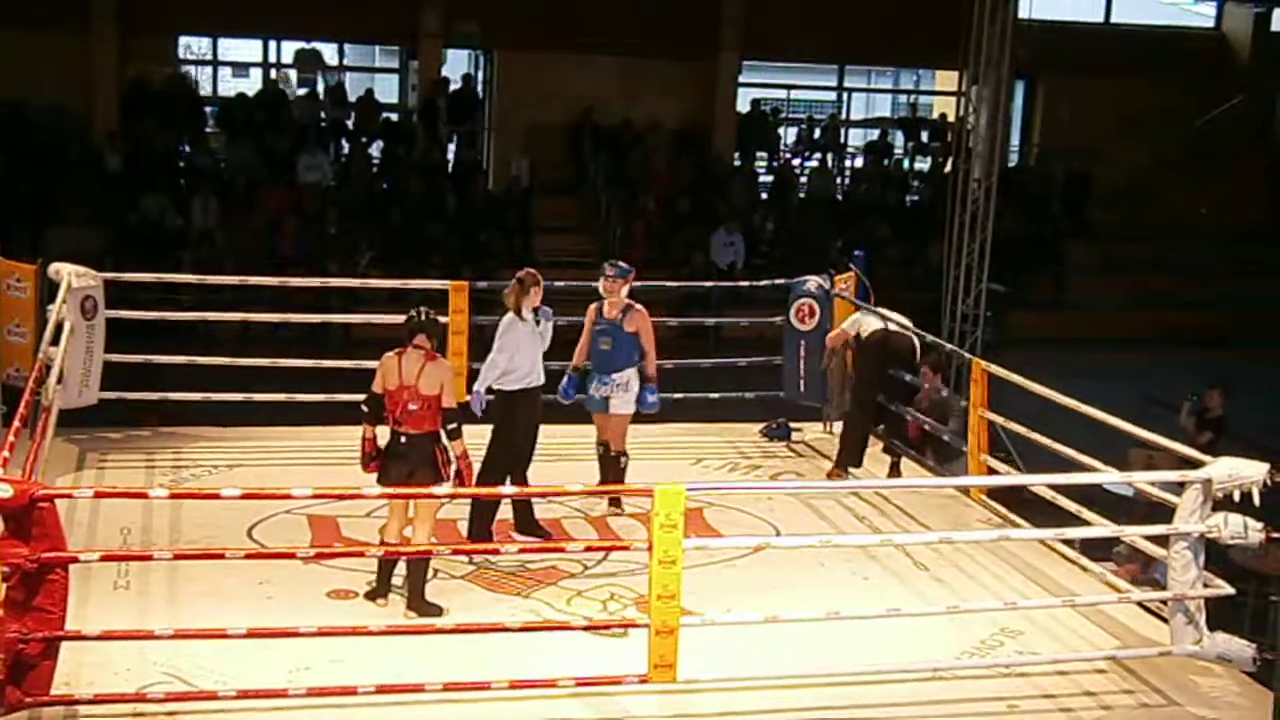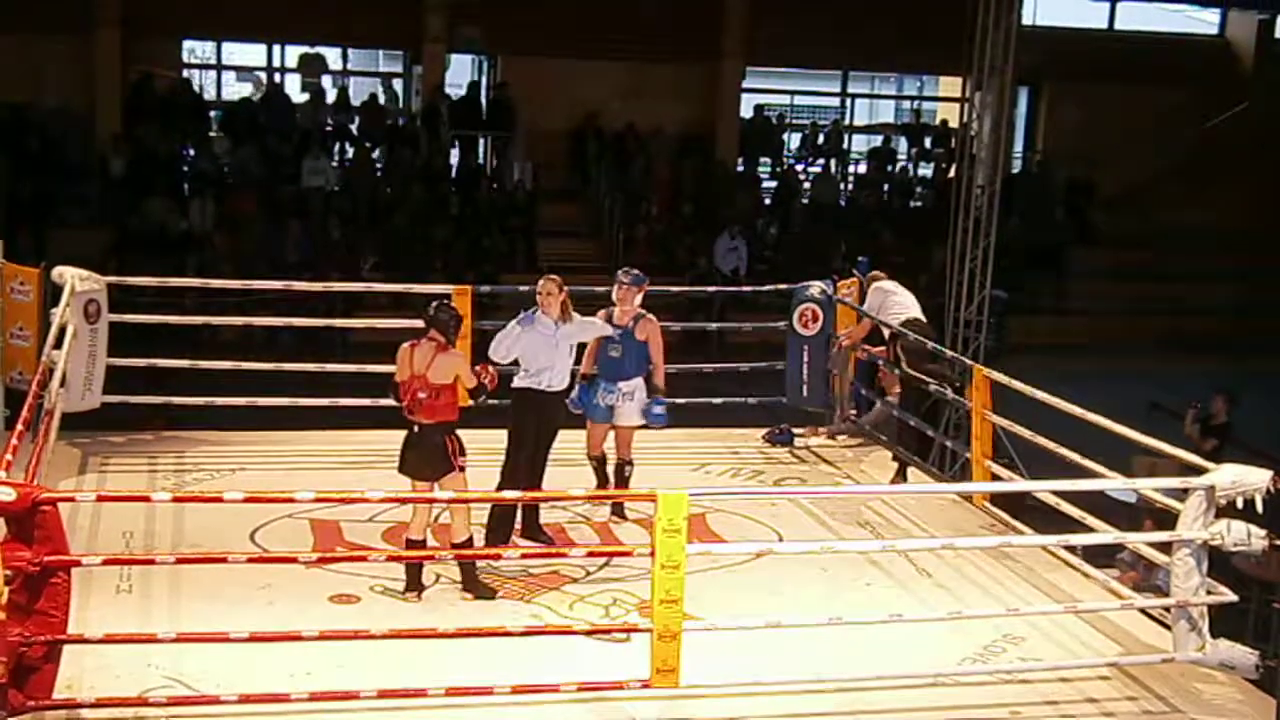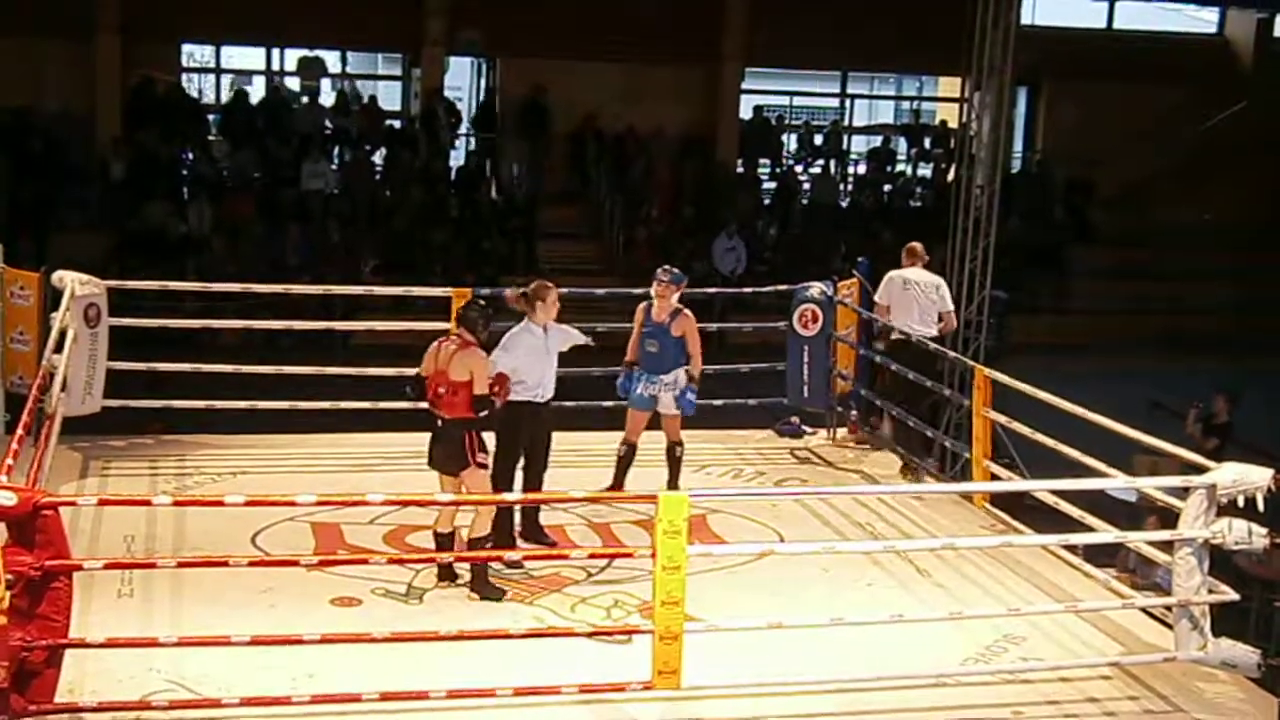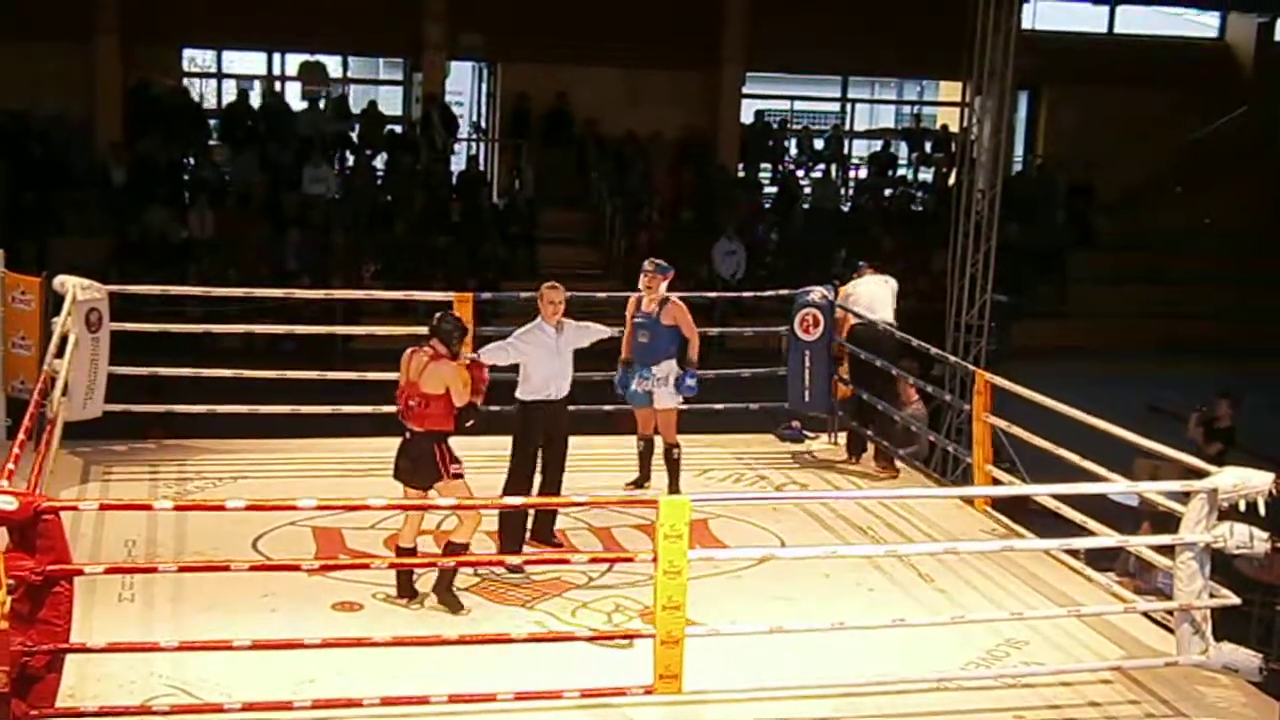
dt=1s
person 1, frame 1
left shoulder: (388, 361)
right shoulder: (442, 369)
left elbow: (372, 406)
right elbow: (450, 419)
left wrist: (369, 442)
right wrist: (462, 459)
left hip: (396, 449)
right hip: (426, 451)
left knee: (395, 519)
right knee: (423, 526)
left ankle: (381, 588)
right ankle: (415, 600)
person 1, frame 2
left shoulder: (405, 351)
right shoulder: (454, 358)
left elbow: (398, 393)
right elbow: (477, 392)
right wrist: (487, 378)
left hip: (415, 439)
right hip: (441, 441)
left knee: (420, 513)
right knee: (460, 514)
left ankle: (412, 585)
right ankle: (470, 582)
person 1, frame 3
left shoulder: (436, 348)
right shoulder: (476, 357)
left elbow: (419, 389)
right elbow: (482, 408)
right wrist: (499, 394)
left hip: (441, 433)
right hip: (464, 437)
left knee: (449, 505)
right knee: (485, 508)
left ankle: (444, 571)
right ankle: (479, 582)
person 1, frame 4
left shoulder: (409, 357)
right shoulder: (448, 369)
right elbow: (466, 417)
right wrist: (478, 388)
left hip: (409, 446)
right hip: (433, 451)
left knee: (412, 519)
right knee: (471, 517)
left ankle: (404, 589)
right ankle: (443, 587)
person 2, frame 1
left shoulder: (529, 321)
right shoulder: (512, 323)
left elbow: (541, 345)
right elbow: (496, 360)
left wrist: (547, 322)
right wrist: (479, 388)
left hip: (530, 397)
right hip: (512, 398)
left knee: (521, 464)
right knee: (496, 466)
left ankle: (525, 520)
right ankle: (479, 533)
person 2, frame 2
left shoulder: (573, 324)
right shoulder: (528, 325)
left elbow: (595, 326)
right elbow: (498, 354)
left wrist: (614, 331)
right wrist: (518, 326)
left hip: (555, 399)
right hip: (528, 397)
left knee: (537, 464)
right knee: (515, 467)
left ankle: (531, 525)
right ankle: (496, 536)
person 2, frame 3
left shoulder: (553, 332)
right shoulder: (517, 338)
left elbow: (567, 334)
right elbow: (495, 366)
left wrist: (582, 339)
left hip: (541, 409)
right hip: (516, 411)
left knee: (536, 471)
right knee: (504, 477)
left ankle: (531, 527)
right ankle: (502, 544)
person 2, frame 4
left shoulder: (569, 330)
right shoulder: (528, 336)
left elbow: (586, 331)
right elbow: (501, 350)
left wrist: (606, 331)
right wrist: (479, 357)
left hip: (558, 408)
right hip: (532, 409)
left knee: (554, 473)
right knee: (520, 479)
left ankle: (542, 529)
right ankle: (509, 547)
person 3, frame 1
left shoulder: (636, 314)
right shoulder: (594, 309)
left elbow: (649, 351)
right elbow: (585, 343)
left wrist: (651, 383)
right wrist: (573, 373)
left hip: (623, 380)
right hip: (598, 378)
left knee: (617, 441)
right knee: (602, 435)
left ankle: (615, 496)
right ankle: (605, 482)
person 3, frame 2
left shoulder: (647, 323)
right shoulder: (604, 316)
left elbow: (658, 363)
right elbow: (592, 351)
left wrist: (658, 397)
right wrist: (582, 383)
left hip: (629, 389)
right hip: (602, 386)
left knee: (623, 449)
right knee: (593, 446)
left ankle: (618, 504)
right ankle: (603, 484)
person 3, frame 3
left shoulder: (684, 318)
right shoulder: (643, 310)
left elbow: (695, 355)
left wrist: (692, 386)
right wrist: (627, 370)
left hip: (671, 380)
right hip: (644, 378)
left knee: (672, 435)
right knee: (631, 433)
left ankle: (673, 484)
right ankle: (617, 483)
person 3, frame 4
left shoulder: (673, 306)
right shoulder: (634, 303)
left elbow: (693, 337)
left wrist: (690, 370)
right wrist: (624, 366)
left hip: (664, 372)
right hip: (640, 371)
left knee: (667, 433)
right knee: (644, 429)
left ankle: (674, 485)
right ankle: (644, 476)
person 4, frame 1
left shoulder: (867, 313)
right shoulder: (906, 323)
left elbow: (832, 340)
right elbow: (916, 354)
left hip: (876, 342)
right hip: (907, 345)
left knee: (860, 406)
left ankle: (842, 465)
right ankle: (895, 464)
person 4, frame 2
left shoulder: (878, 287)
right shoulder: (905, 293)
left elbow: (865, 326)
left wrist: (850, 341)
right wrist: (874, 351)
left hip: (908, 333)
right hip: (925, 335)
left knee: (912, 369)
right knee: (911, 407)
right ankle: (902, 469)
person 4, frame 3
left shoulder: (893, 277)
right shoulder: (938, 282)
left elbow: (880, 314)
right elbow: (951, 324)
left wrist: (892, 326)
left hip: (902, 345)
right hip: (929, 347)
left knee: (900, 406)
right knee: (921, 407)
left ankle: (915, 462)
right ankle: (913, 461)
person 4, frame 4
left shoulder: (849, 287)
right shoulder: (890, 282)
left elbow: (839, 321)
left hip: (858, 333)
right hip: (883, 333)
left knee: (859, 391)
right knee: (885, 394)
left ankle: (854, 451)
right ankle: (884, 458)
